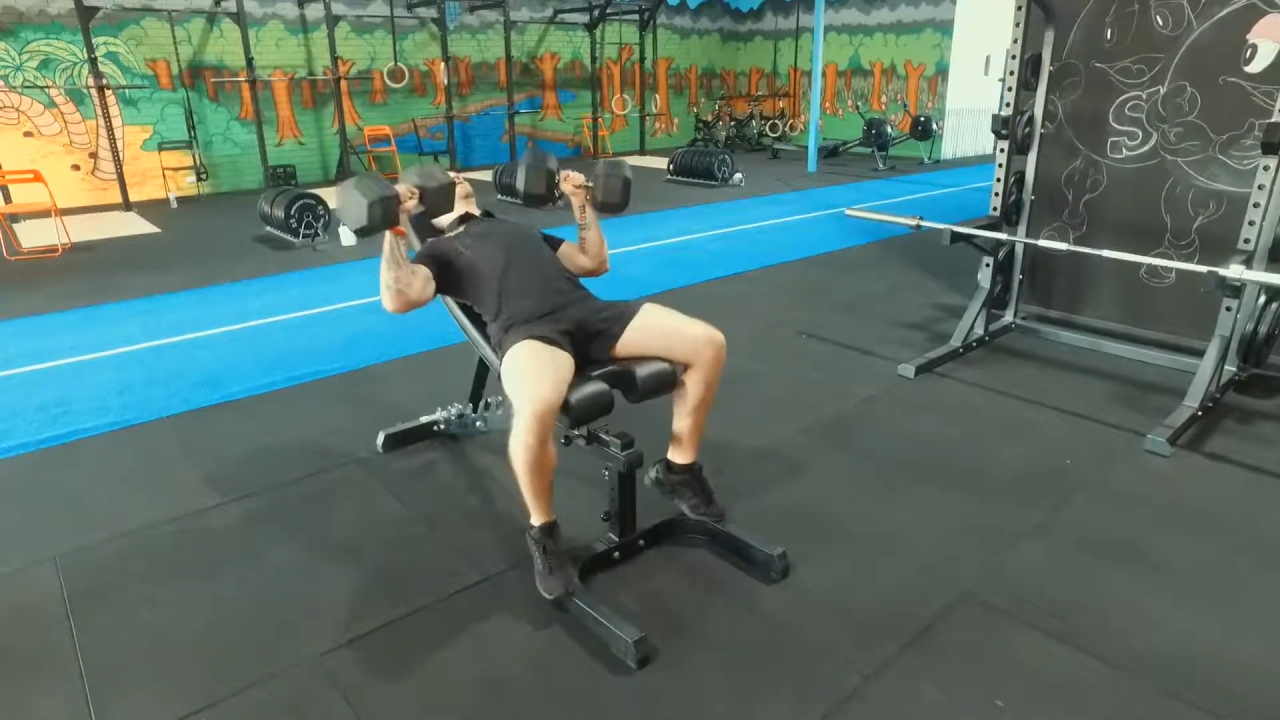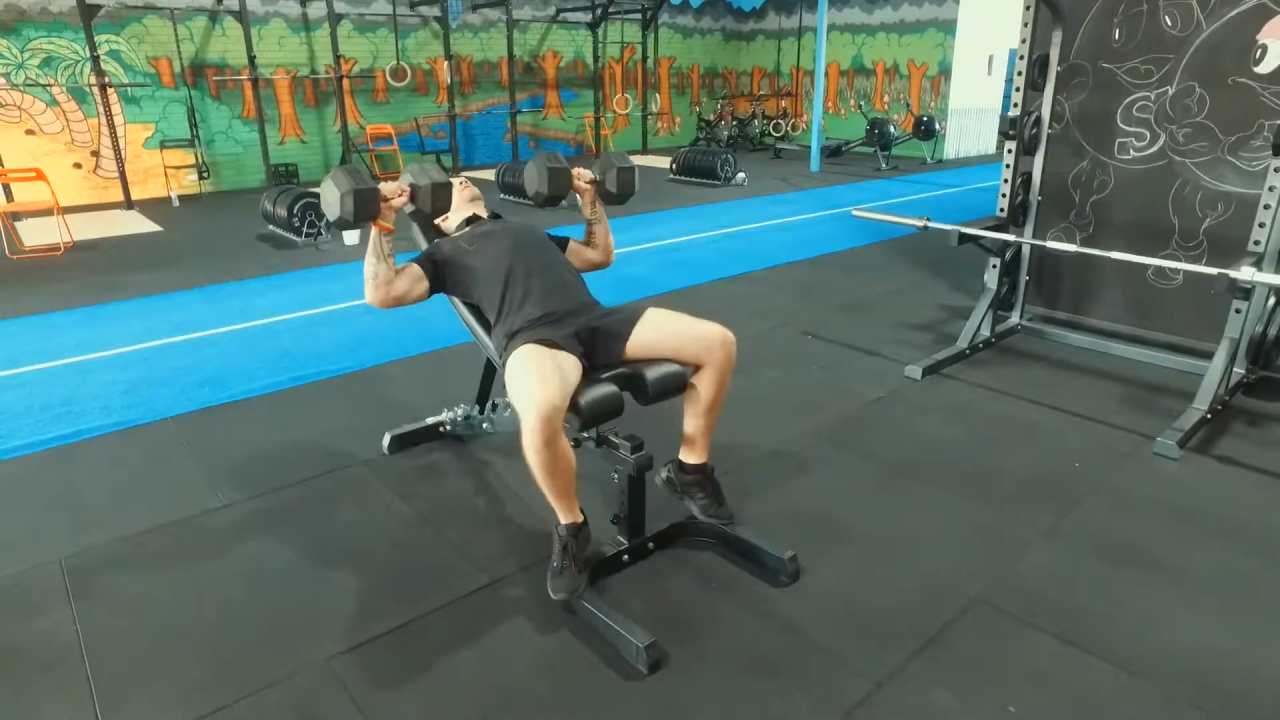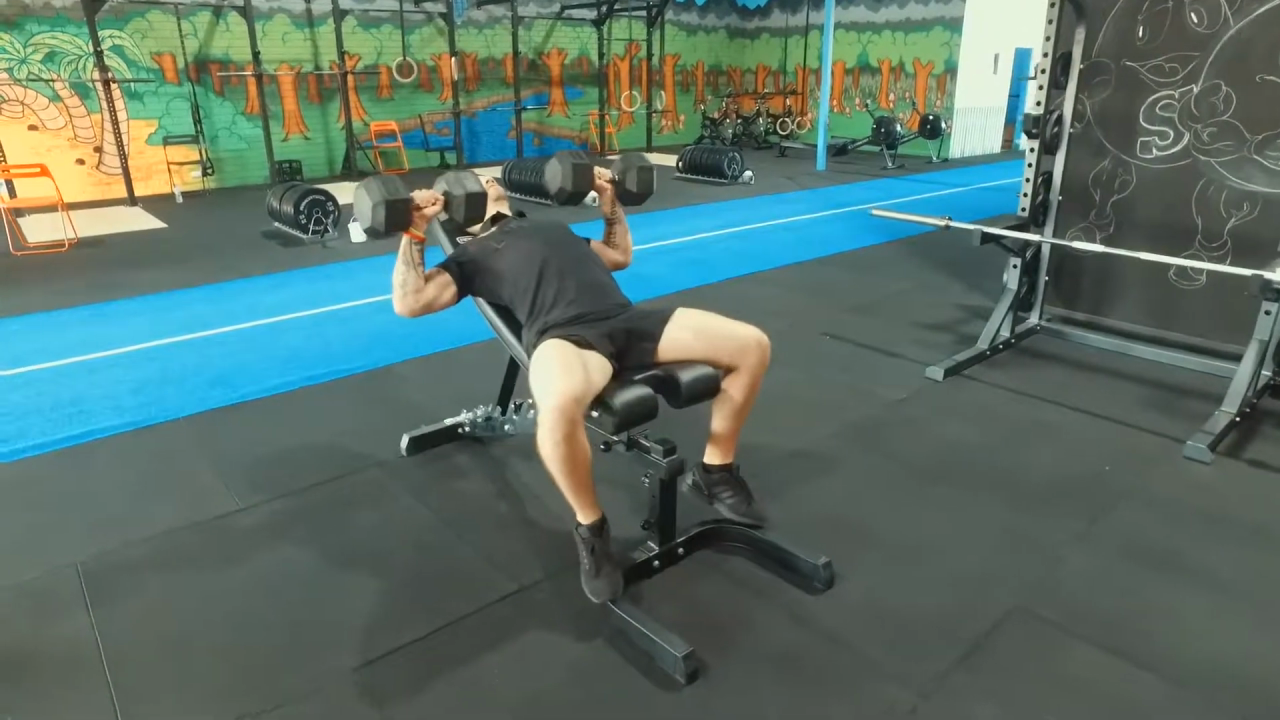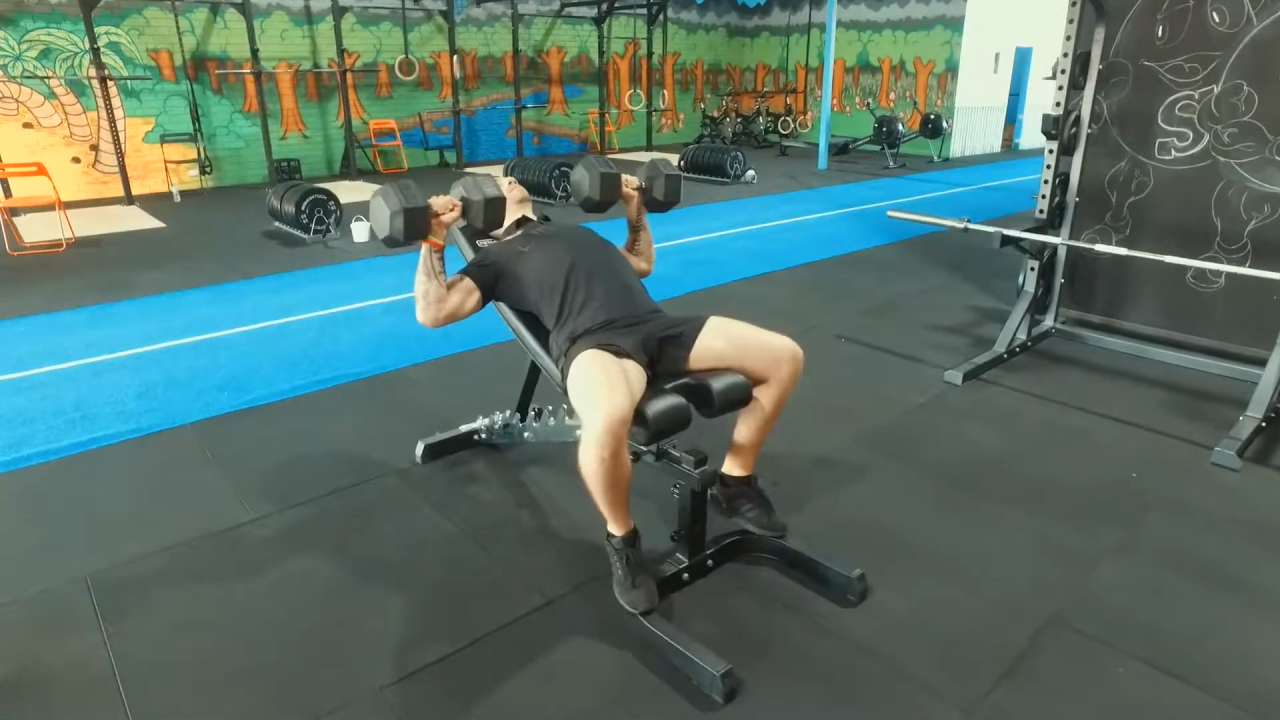
dt=0.4s
person 1, frame 1
left shoulder: (524, 230)
right shoulder: (440, 251)
left elbow: (595, 262)
right elbow: (397, 299)
left wrist: (580, 203)
right wrist: (397, 226)
left hip: (591, 314)
right hip: (528, 331)
left knee: (709, 344)
right knee: (536, 408)
left ankle: (678, 469)
right ankle: (542, 531)
person 1, frame 2
left shoulder: (530, 230)
right shoulder: (445, 253)
left elbow: (601, 255)
right elbow: (381, 293)
left wrist: (589, 199)
right wrist: (384, 221)
left hip: (597, 319)
right hip: (534, 335)
left knee: (718, 343)
right knee: (542, 412)
left ankle: (689, 470)
right ankle: (570, 527)
person 1, frame 3
left shoulder: (551, 226)
right shoulder: (472, 253)
left elbow: (620, 256)
right elbow: (409, 303)
left wrist: (609, 200)
right wrist: (416, 229)
left hip: (628, 319)
right hip: (563, 334)
left knee: (752, 346)
right knee: (560, 405)
left ankle: (716, 470)
right ankle: (589, 527)
person 1, frame 4
left shoulder: (575, 230)
right shoulder: (496, 257)
left elbow: (642, 265)
right elbow: (432, 312)
left wrist: (634, 208)
right wrist: (434, 236)
left hip: (659, 325)
right hip: (593, 340)
left knee: (786, 358)
right knee: (607, 421)
left ankle: (734, 482)
right ankle: (622, 540)
